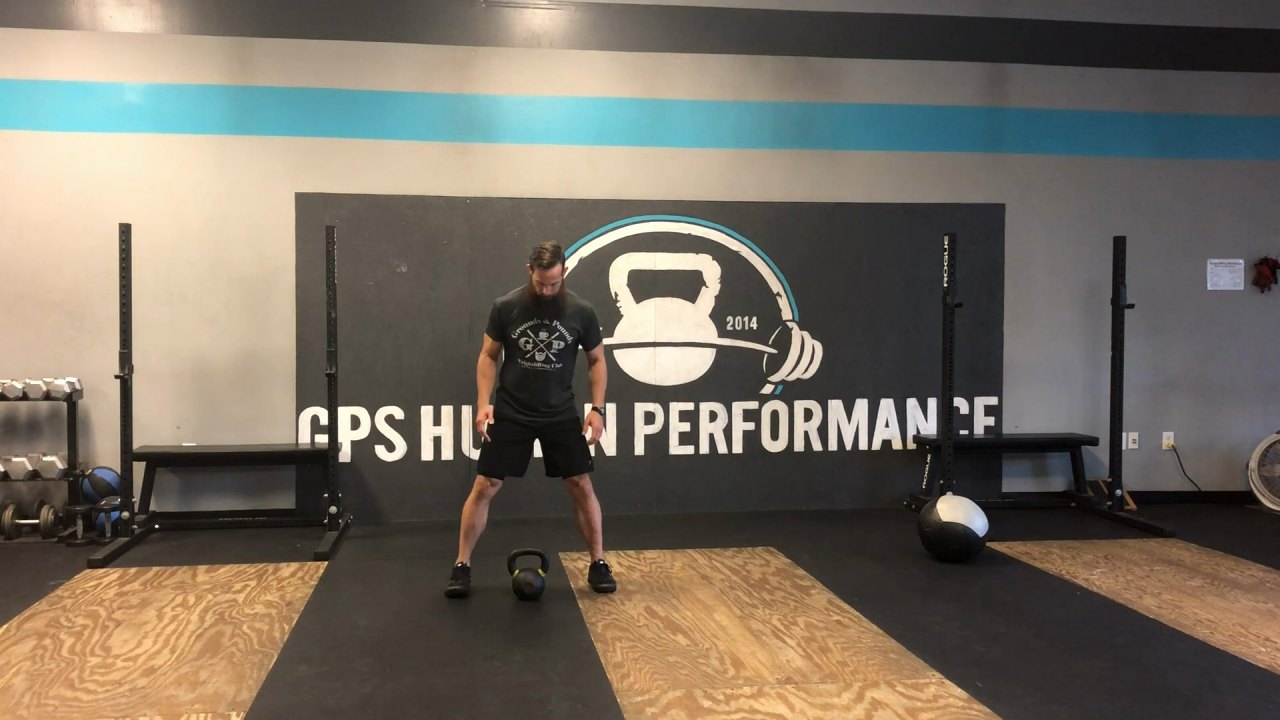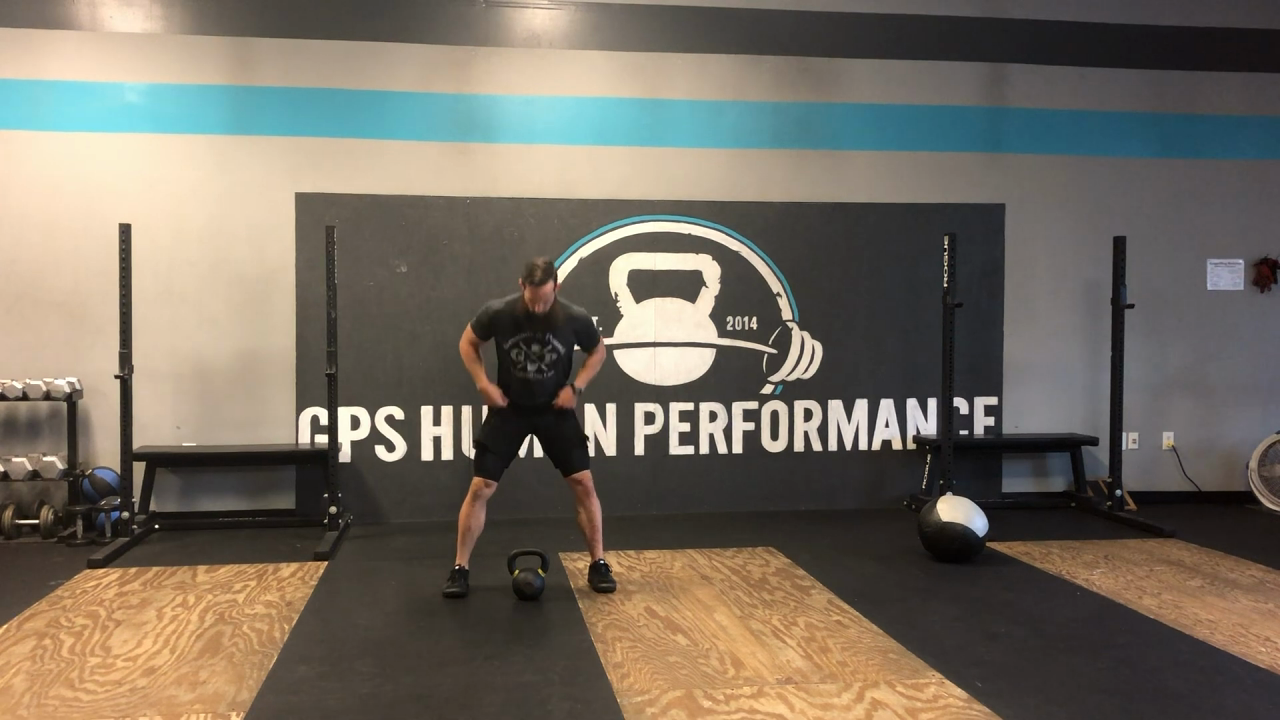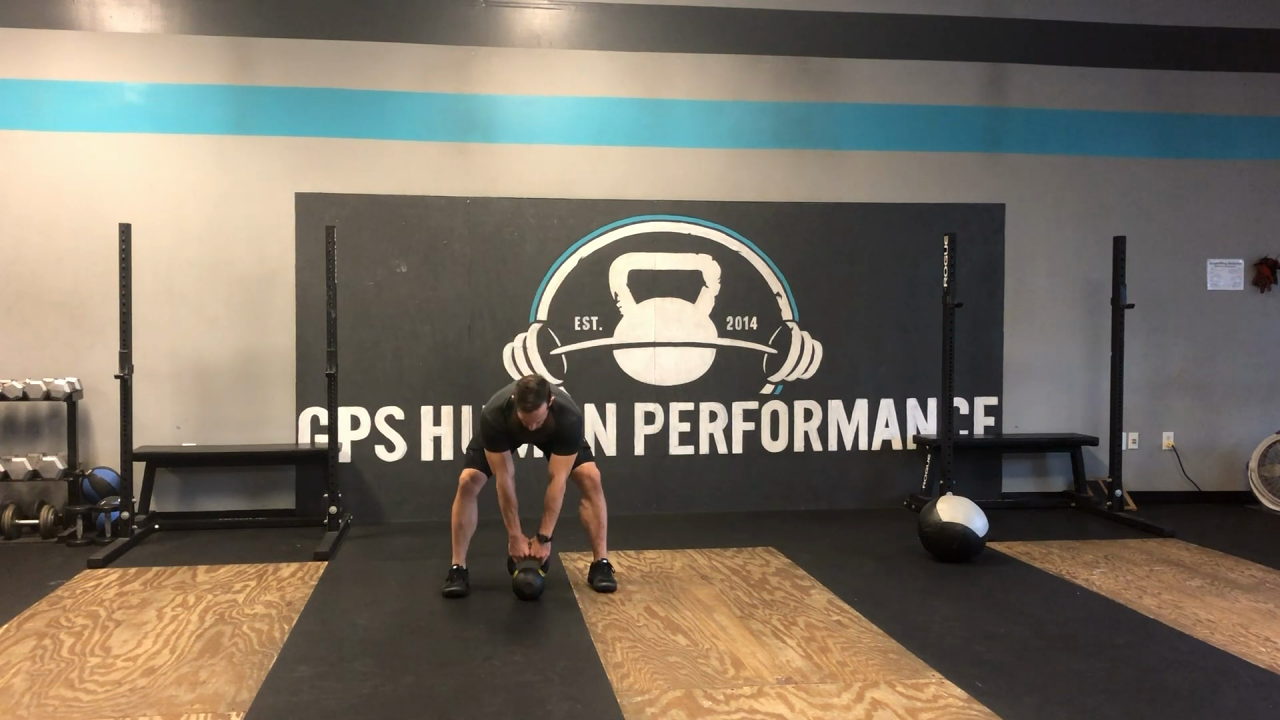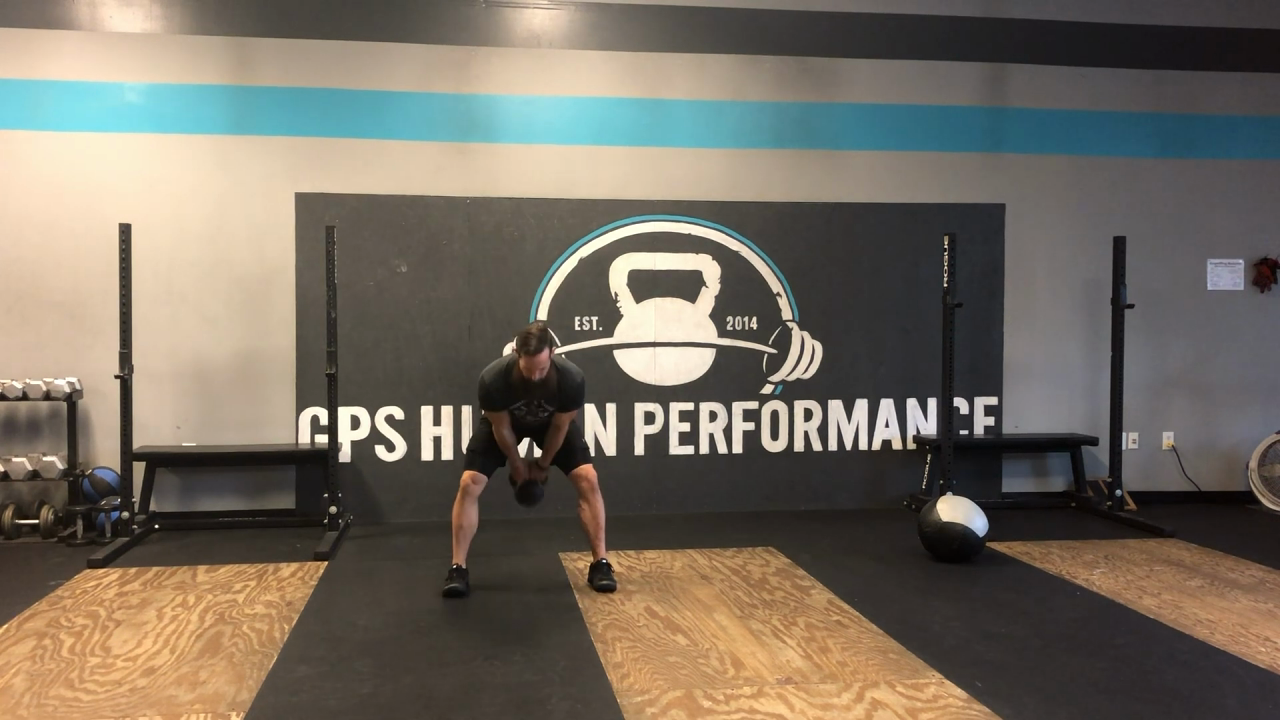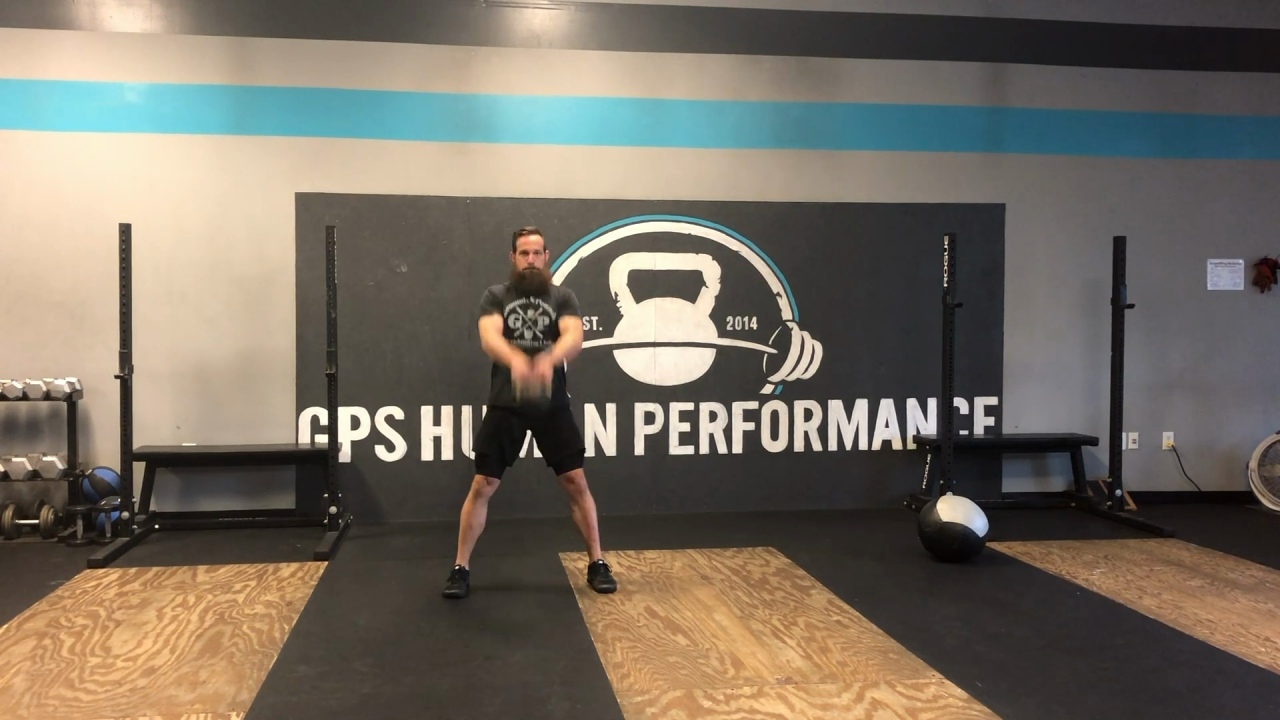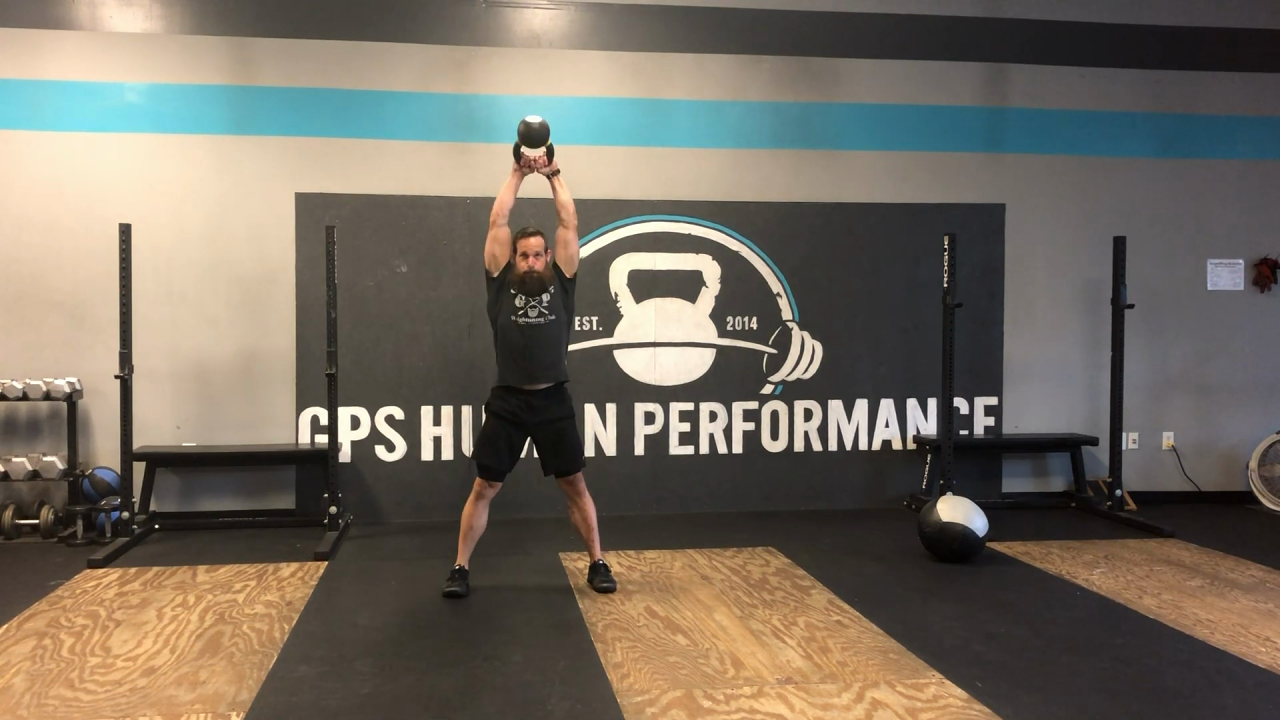
dt=0.7s
person 1, frame 1
left shoulder: (581, 311)
right shoulder: (505, 307)
left elbow: (597, 359)
right elbow: (488, 356)
left wrist: (597, 408)
right wrist: (483, 402)
left hip: (561, 415)
right hip: (510, 415)
left knee: (582, 487)
right knee: (485, 488)
left ankle: (598, 564)
right ankle: (461, 566)
person 1, frame 2
left shoulder: (575, 318)
right shoulder: (497, 312)
left elbow: (598, 352)
right elbow: (467, 343)
left wrist: (575, 387)
right wrist: (484, 384)
left hip: (554, 410)
right hip: (508, 409)
left knee: (583, 483)
right knee: (481, 488)
left ankle: (598, 563)
right ankle: (460, 568)
person 1, frame 3
left shoulder: (569, 417)
right shoulder: (494, 415)
left elbow: (557, 480)
right elbow: (504, 478)
left wrist: (544, 537)
right wrist: (515, 536)
left hip: (554, 433)
right hip: (506, 431)
left knee: (590, 478)
right knee: (468, 481)
left ankle: (601, 563)
right ankle: (458, 568)
person 1, frame 4
left shoulder: (572, 378)
right shoulder: (493, 379)
left elbow: (560, 427)
right elbow: (501, 429)
left wrist: (542, 465)
right wrist: (517, 465)
left hip: (552, 420)
right hip: (504, 420)
left knee: (588, 479)
right knee: (470, 483)
left ankle: (600, 563)
right ankle: (458, 568)
person 1, frame 5
left shoulder: (562, 296)
right shoulder: (497, 295)
left elbow: (574, 337)
right elbow: (489, 338)
left wrist: (549, 361)
right wrist: (514, 361)
left hip: (553, 404)
right hip: (505, 405)
left knee: (576, 483)
right knee: (483, 486)
left ankle: (597, 563)
right ankle: (461, 568)
person 1, frame 6
left shoulder: (561, 283)
right shoulder: (501, 283)
left elbow: (569, 224)
right elbow: (497, 223)
left wrist: (553, 174)
right wrist: (517, 173)
left hip: (553, 403)
right hip: (507, 403)
left knee: (574, 486)
right knee: (484, 489)
left ankle: (597, 564)
right ankle: (460, 568)
